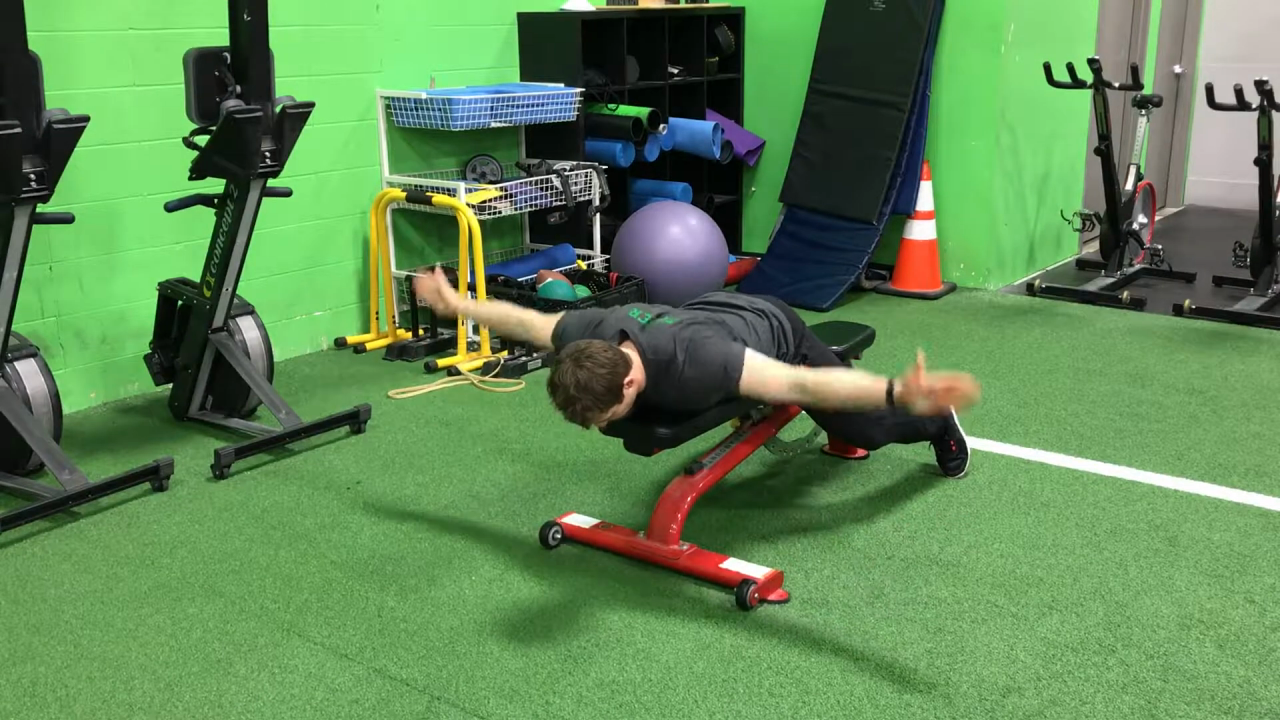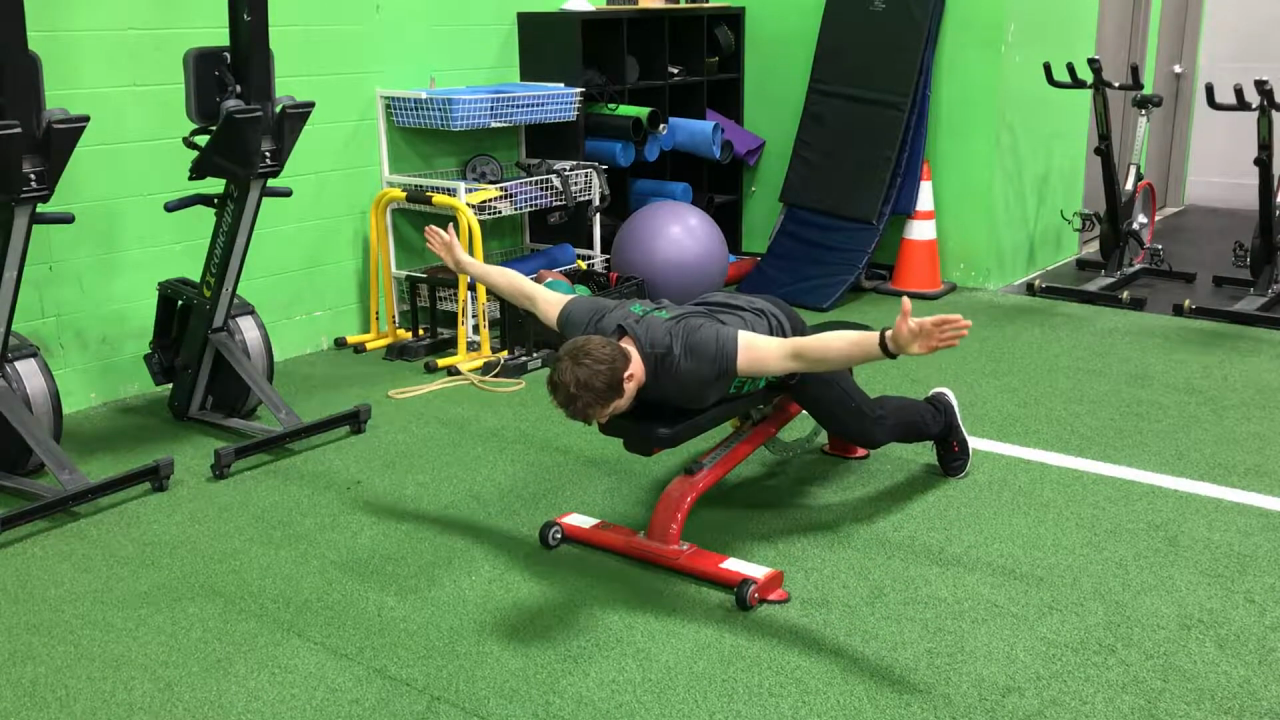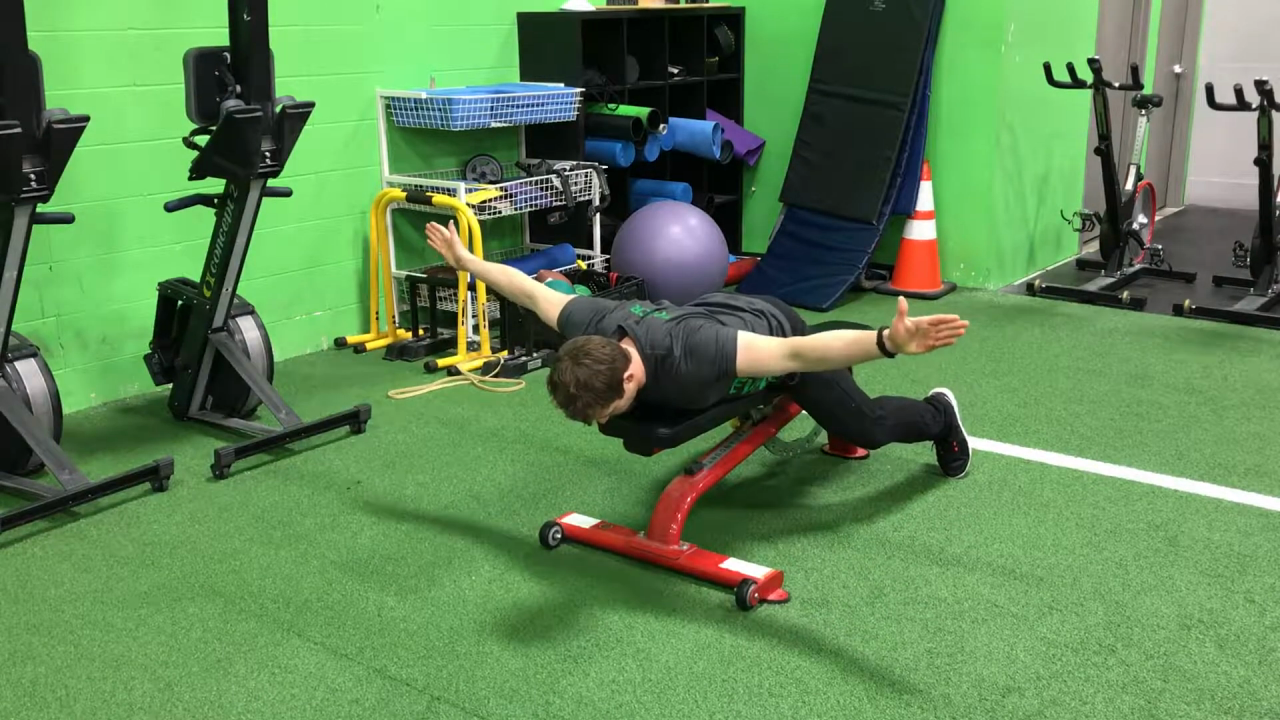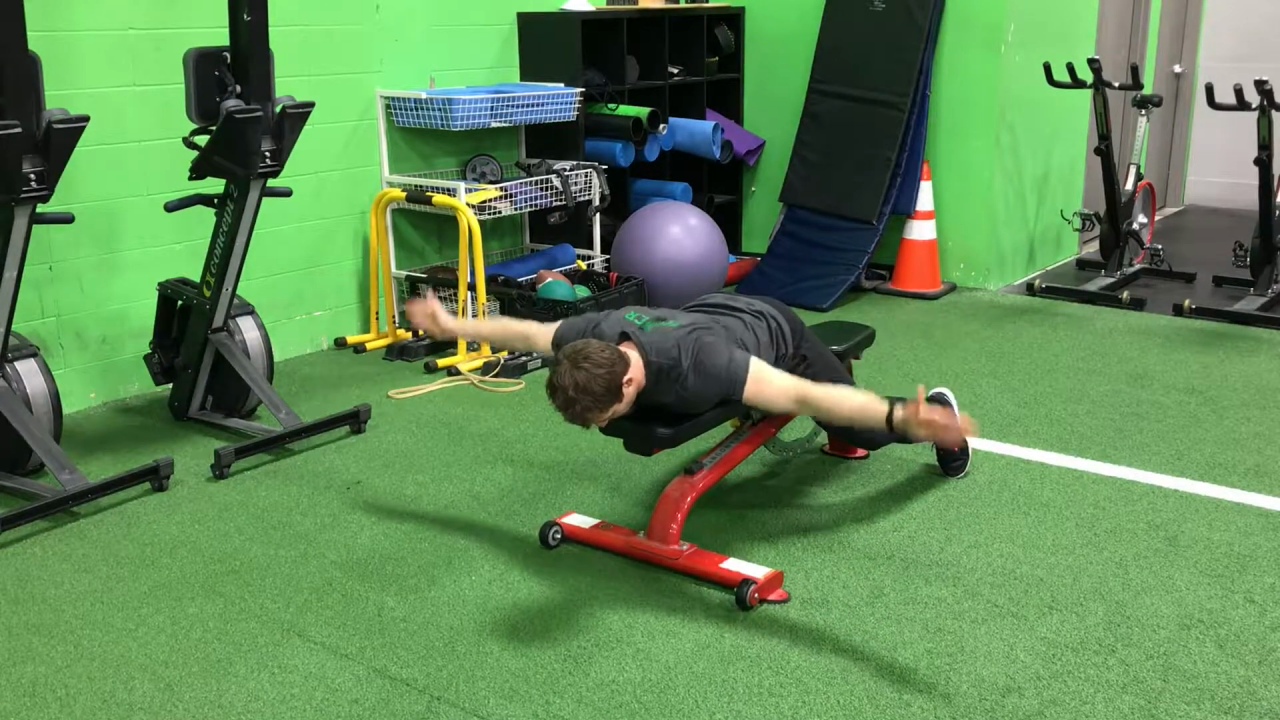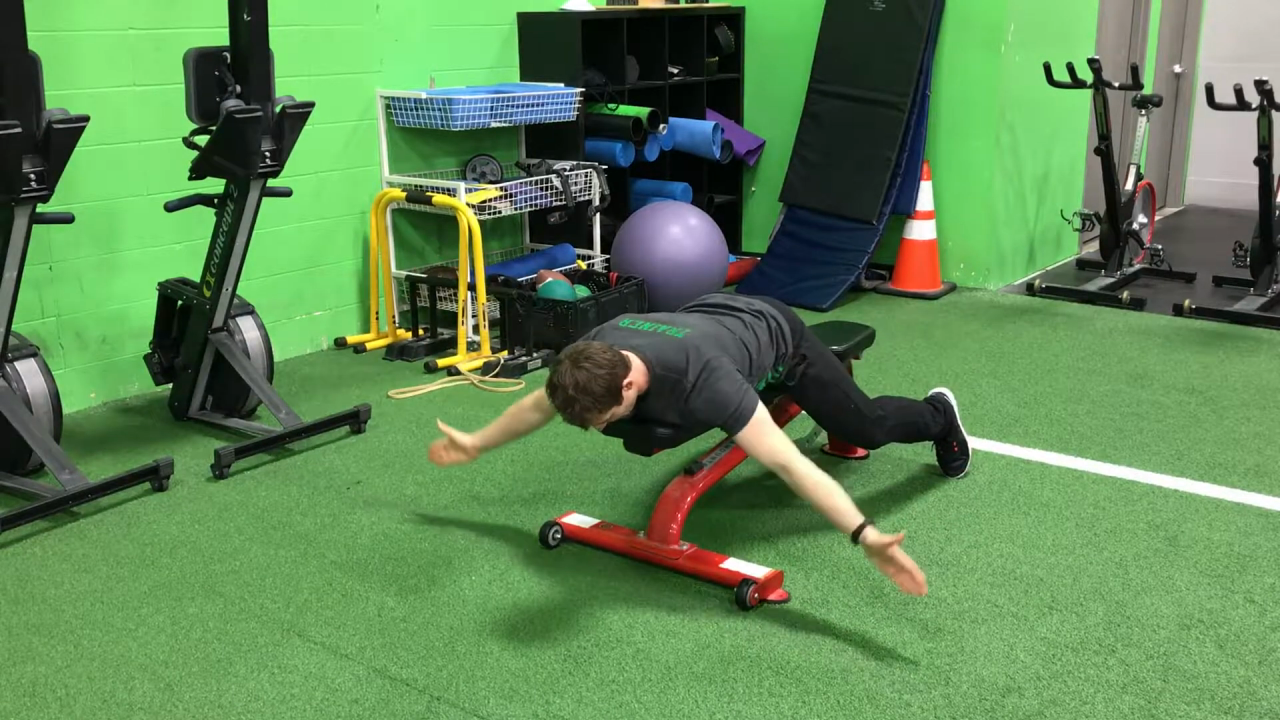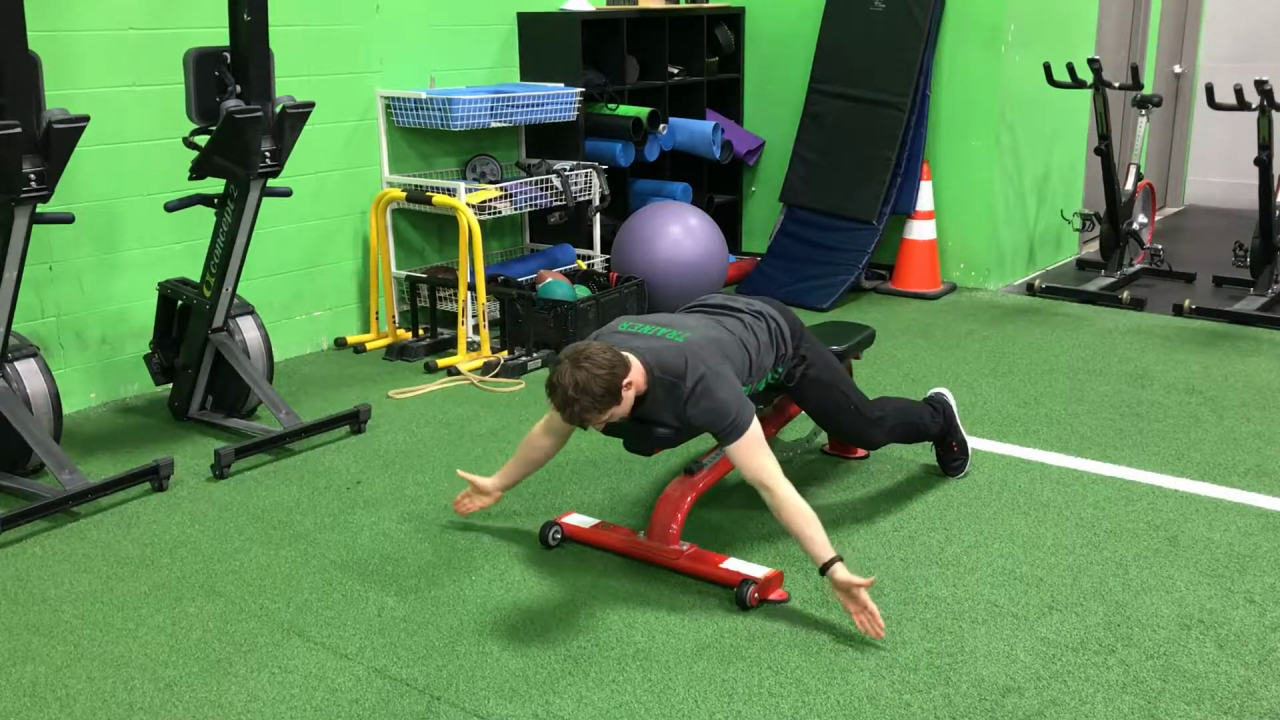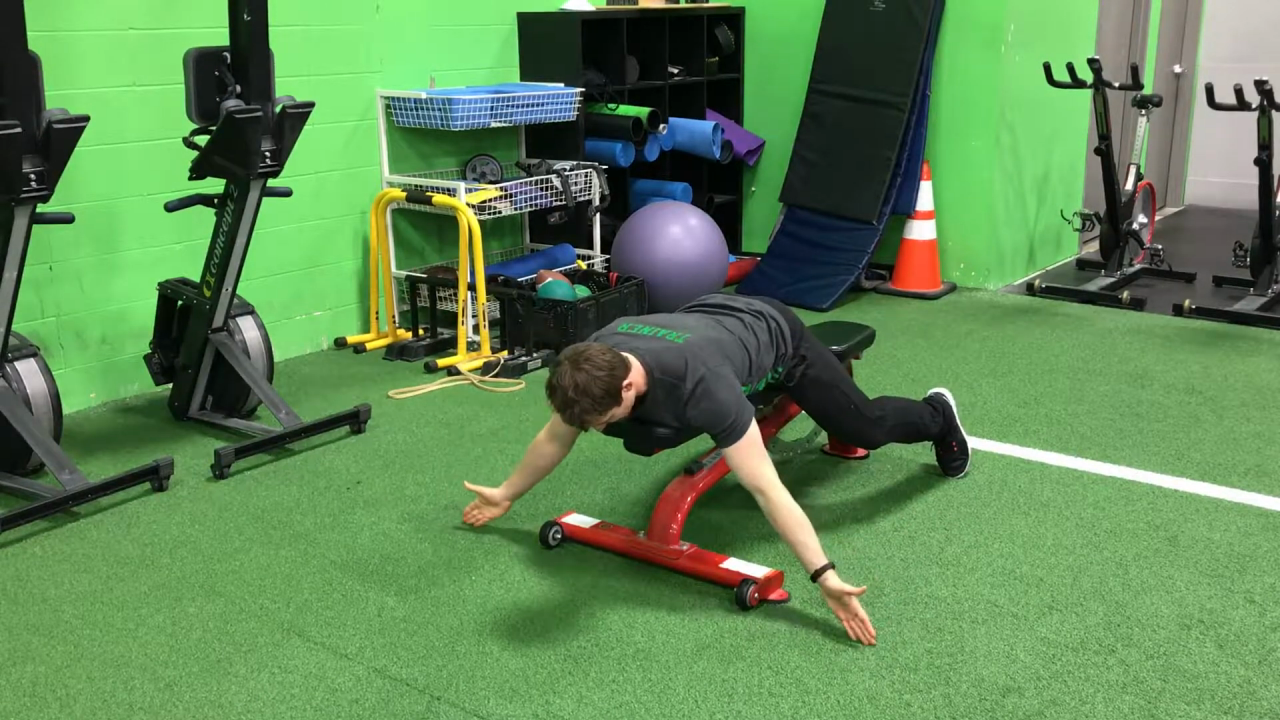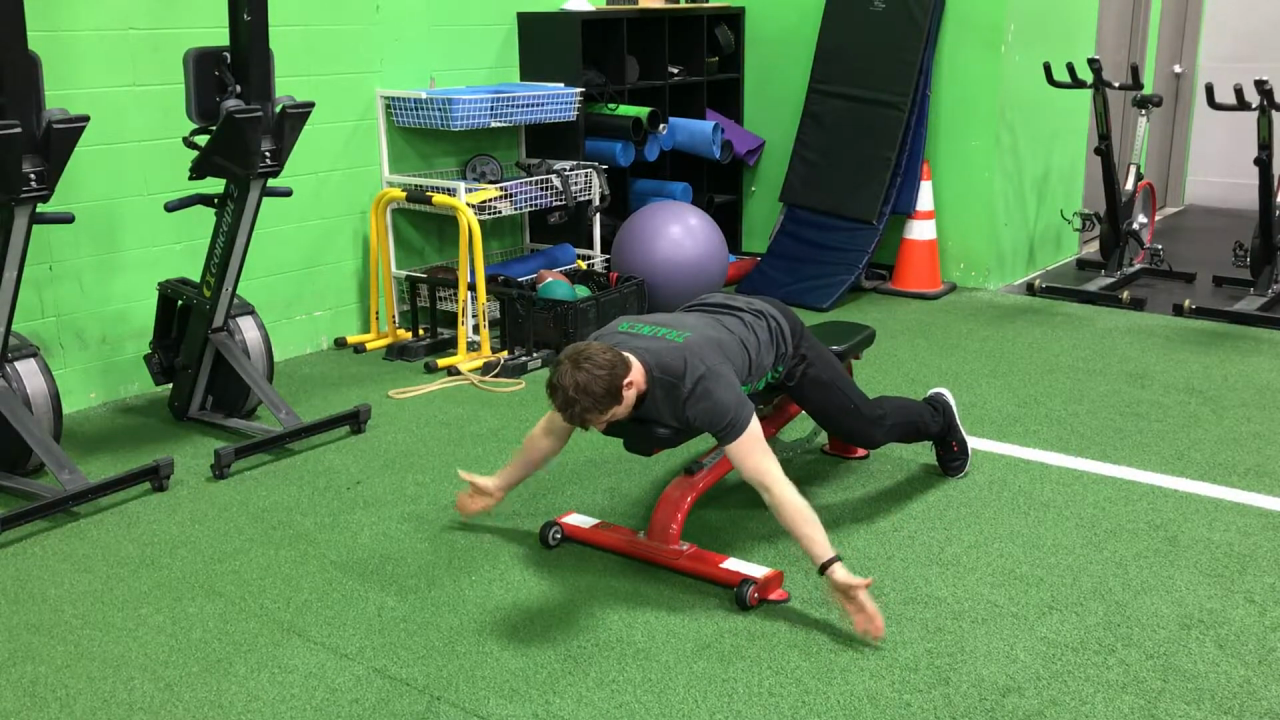
dt=0.3s
person 1, frame 1
left shoulder: (689, 364)
right shoulder: (594, 333)
left elbow: (803, 384)
right elbow: (528, 321)
left wrist: (899, 392)
right wrist: (458, 303)
left hip: (775, 337)
right hip: (717, 315)
left knee: (863, 430)
left ankle: (934, 421)
person 1, frame 2
left shoulder: (686, 355)
right shoulder: (590, 327)
left elbow: (799, 354)
right elbow: (532, 293)
left wrist: (891, 343)
right wrist: (465, 263)
left hip: (777, 334)
right hip: (721, 315)
left knee: (864, 426)
left ankle: (938, 417)
person 1, frame 3
left shoulder: (685, 356)
right shoulder: (593, 328)
left elbow: (798, 354)
right elbow: (532, 291)
left wrist: (888, 342)
right wrist: (466, 260)
left hip: (776, 334)
right hip: (721, 317)
left knee: (864, 428)
left ankle: (938, 416)
person 1, frame 4
left shoulder: (689, 366)
right shoulder: (594, 336)
left elbow: (805, 395)
right elbow: (526, 332)
left wrist: (900, 417)
right wrist: (454, 326)
left hip: (775, 336)
right hip: (718, 313)
left knee: (859, 433)
left ankle: (931, 410)
person 1, frame 5
left shoulder: (700, 378)
right shoulder: (593, 356)
left elbow: (788, 462)
right elbow: (538, 404)
left wrist: (863, 535)
right wrist: (475, 443)
left hip: (776, 337)
right hip: (718, 315)
left knee: (864, 426)
left ankle: (938, 417)
person 1, frame 6
left shoulder: (698, 385)
right shoulder: (593, 362)
left elbow: (771, 484)
right elbow: (550, 429)
left wrist: (833, 569)
right wrist: (497, 484)
left hip: (774, 335)
right hip: (718, 315)
left knee: (865, 426)
left ankle: (937, 415)
person 1, frame 7
left shoulder: (698, 385)
right shoulder: (591, 363)
left elbow: (767, 489)
right elbow: (554, 436)
left wrist: (825, 576)
right wrist: (505, 495)
left hip: (775, 334)
right hip: (717, 316)
left knee: (867, 426)
left ankle: (937, 414)
person 1, frame 8
left shoulder: (699, 384)
right shoulder: (591, 363)
left elbow: (771, 484)
right elbow: (550, 430)
left wrist: (832, 569)
right wrist: (499, 485)
left hip: (774, 334)
right hip: (715, 313)
left knee: (865, 425)
left ankle: (936, 415)
